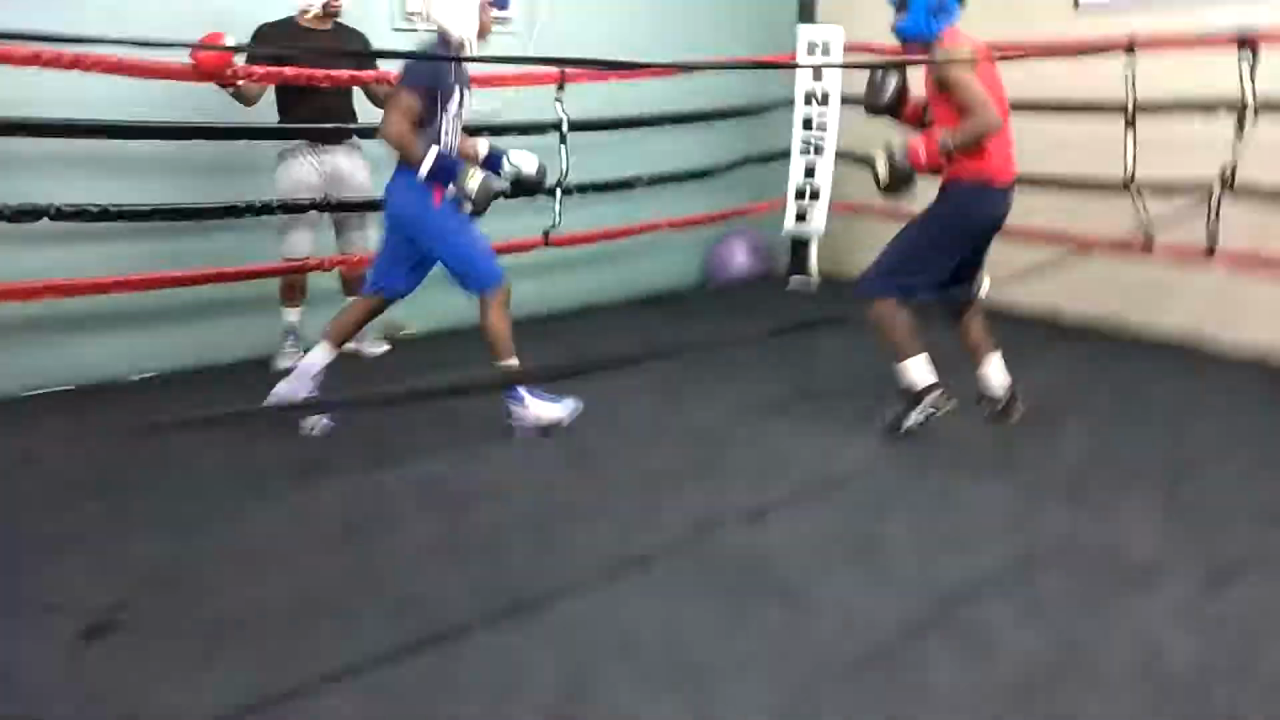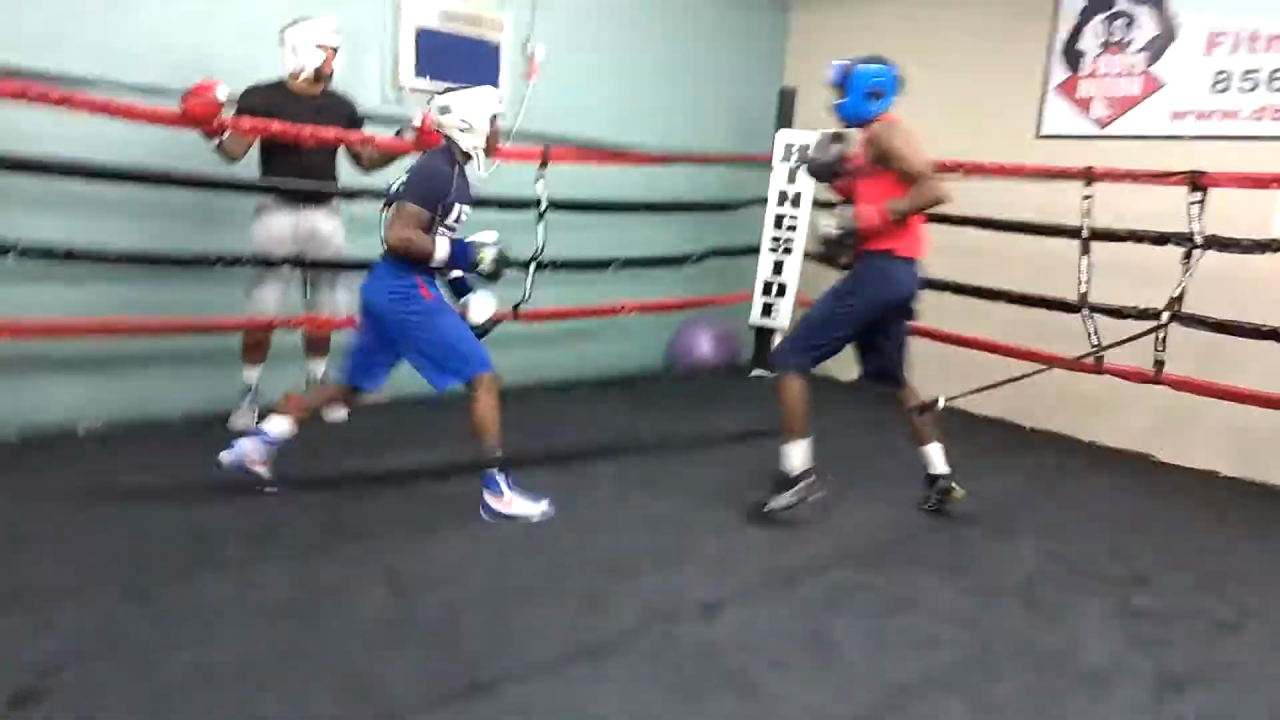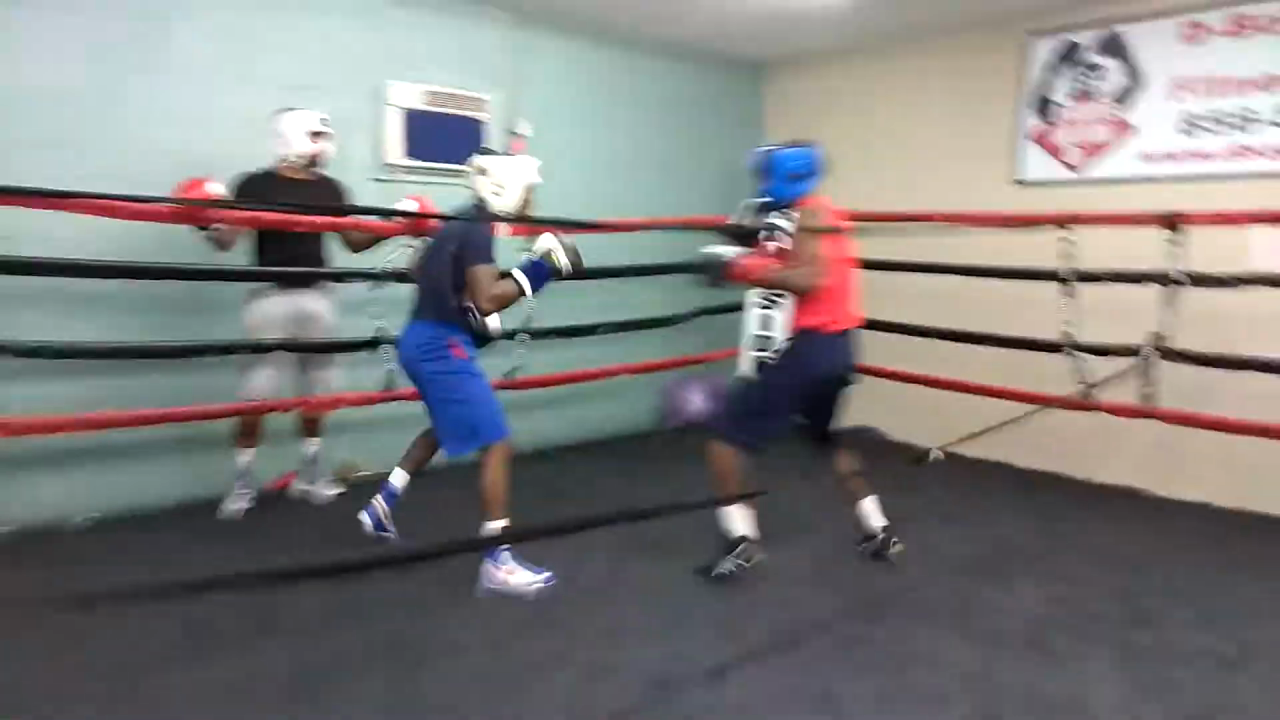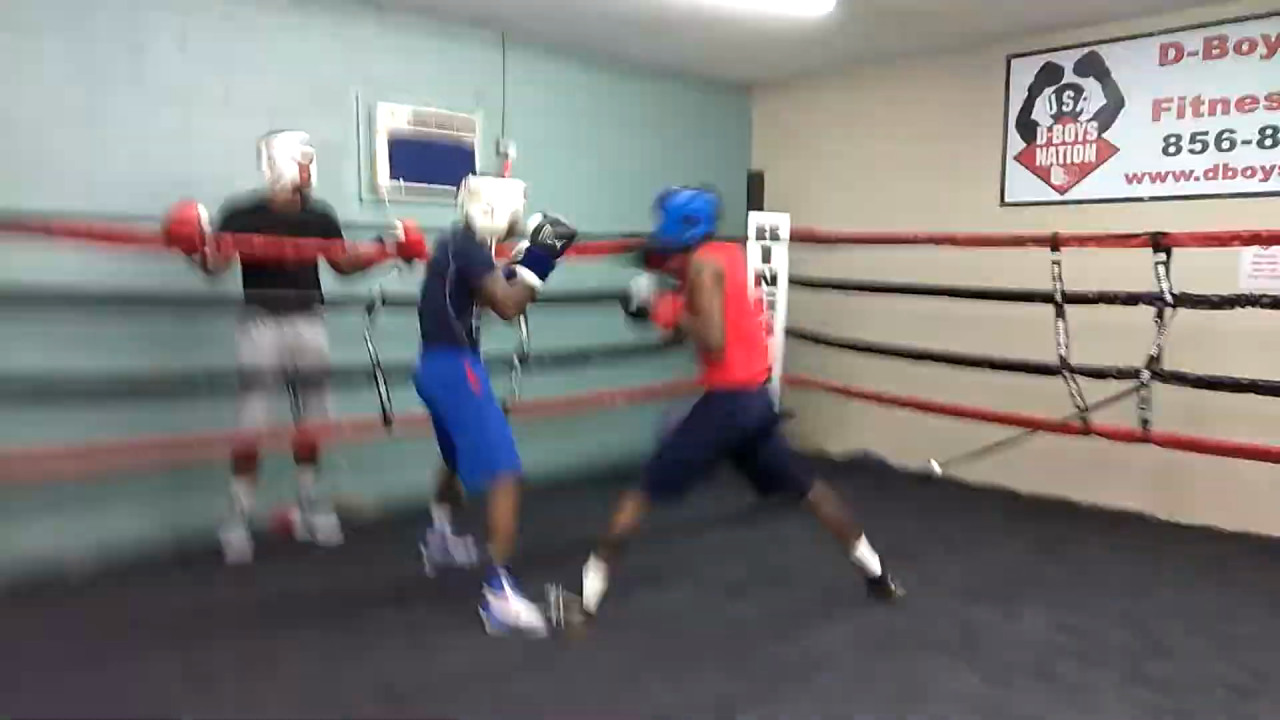
dt=0.2s
person 1, frame 1
left shoulder: (452, 66)
right shoulder: (432, 64)
right elbow: (394, 128)
left wrist: (502, 160)
right wrist: (440, 169)
left hip: (422, 196)
right hip: (422, 196)
left knee: (381, 293)
right knee: (494, 288)
left ankle: (302, 380)
right ankle: (523, 398)
person 1, frame 2
left shoulder: (449, 170)
right shoulder: (440, 172)
right elbow: (398, 237)
right wrist: (459, 253)
left hip: (387, 288)
right hip: (406, 292)
left knee: (350, 383)
right knee: (483, 380)
left ankle: (254, 445)
right ankle: (495, 489)
person 1, frame 3
left shoulder: (462, 222)
right shoulder: (475, 228)
right elbow: (486, 299)
left wrist: (480, 321)
right wrist: (536, 272)
left hip: (421, 340)
right hip: (440, 346)
left knee: (445, 426)
right knee: (494, 445)
left ankle: (384, 504)
right ankle: (495, 560)
person 1, frame 4
left shoulder: (459, 246)
right shoulder: (468, 246)
left elbow: (495, 291)
right elbow: (508, 306)
left wrist: (527, 261)
right wrist: (538, 260)
left hip: (442, 366)
right hip: (455, 370)
left knee: (459, 461)
right knee: (502, 476)
left ankle: (439, 539)
right ankle: (498, 592)
person 2, frame 1
left shoulder: (945, 56)
right shoulder: (965, 49)
left elbow: (988, 120)
left wrist: (920, 152)
right wrist: (906, 107)
left hip: (972, 195)
right hip: (986, 191)
left knee: (879, 290)
right knee: (955, 296)
left ankle: (924, 386)
right ankle: (1002, 393)
person 2, frame 2
left shoulder: (884, 133)
right shoulder: (877, 138)
left elbow: (935, 191)
left wrist: (873, 217)
right wrist: (839, 173)
left hip: (878, 268)
right hip: (898, 272)
left knee: (790, 359)
right knee: (890, 377)
left ankle: (798, 472)
right ankle: (940, 478)
person 2, frame 3
left shoulder: (807, 214)
right shoulder: (825, 216)
left elbow: (812, 280)
left wrist: (746, 266)
right wrist: (774, 252)
left hip: (813, 346)
right hip: (841, 346)
left knee: (725, 431)
right knee: (824, 438)
left ankle: (743, 538)
right ankle: (877, 532)
person 2, frame 4
left shoulder: (703, 263)
right shoulder: (726, 254)
left elbow: (710, 338)
left wrist: (662, 313)
left hip: (728, 401)
right hip: (756, 401)
left knee: (642, 491)
right knee: (803, 487)
left ankle: (589, 593)
right ankle: (875, 572)
person 3, frame 1
left shoulder: (353, 40)
right shoulder: (272, 36)
left elbow: (381, 96)
right elbow: (250, 92)
right wrist: (226, 78)
left hip: (347, 153)
right hip: (301, 154)
left knee: (357, 249)
right knee: (296, 254)
left ankle: (358, 332)
right ankle: (289, 340)
person 3, frame 2
left shoulder: (342, 106)
right shoulder: (261, 97)
left elbow: (366, 159)
right elbow: (235, 150)
right wrist: (215, 132)
left hip: (325, 215)
right hip: (280, 213)
left knee: (325, 312)
right knee: (264, 311)
right ankle: (249, 397)
person 3, frame 3
left shoulder: (331, 190)
right shoulder: (254, 185)
left elbow: (355, 241)
right elbow: (226, 238)
right wrist: (206, 222)
left hip: (316, 297)
right hip: (271, 297)
left knee: (315, 392)
right knee: (255, 396)
left ankle: (310, 472)
right ankle: (242, 480)
person 3, frame 4
left shoulder: (320, 214)
right shoulder: (241, 213)
left elbow: (345, 265)
right elbow: (217, 265)
left wrist: (384, 251)
right wrist: (197, 252)
left hip: (309, 322)
right hip: (264, 324)
left knee: (312, 424)
right knee: (253, 426)
left ankle: (309, 510)
right ankle: (240, 517)
